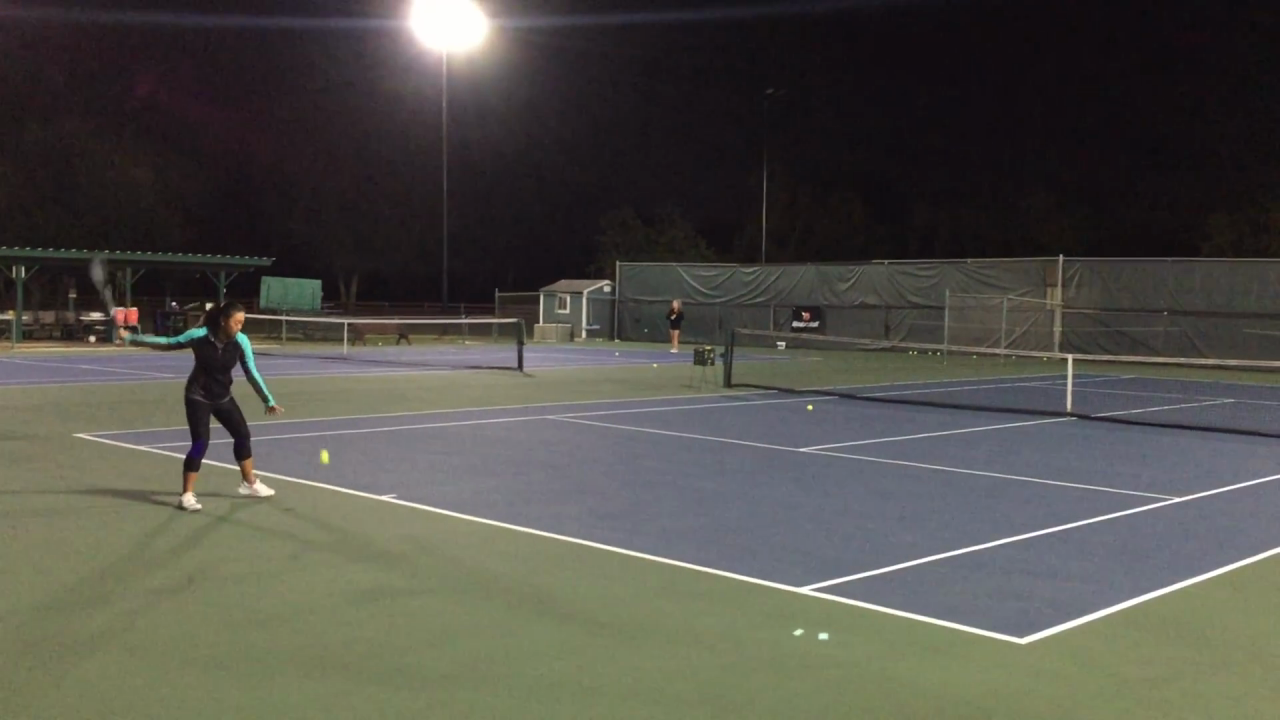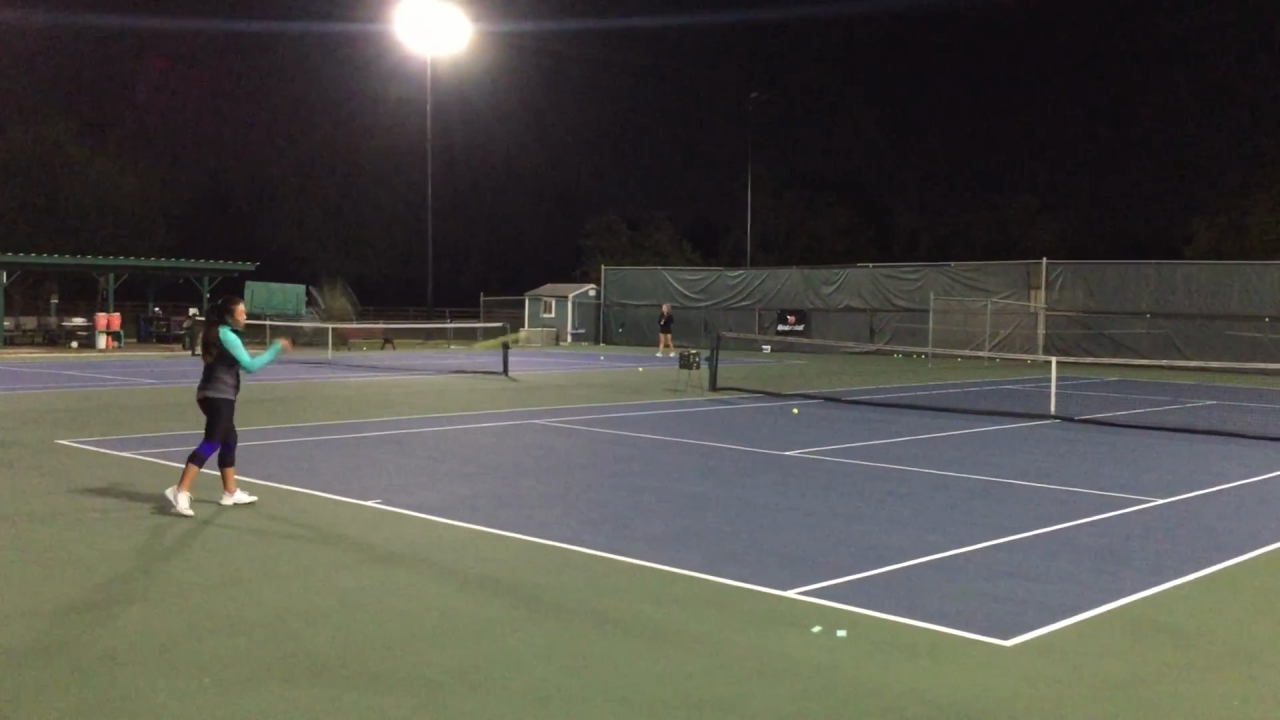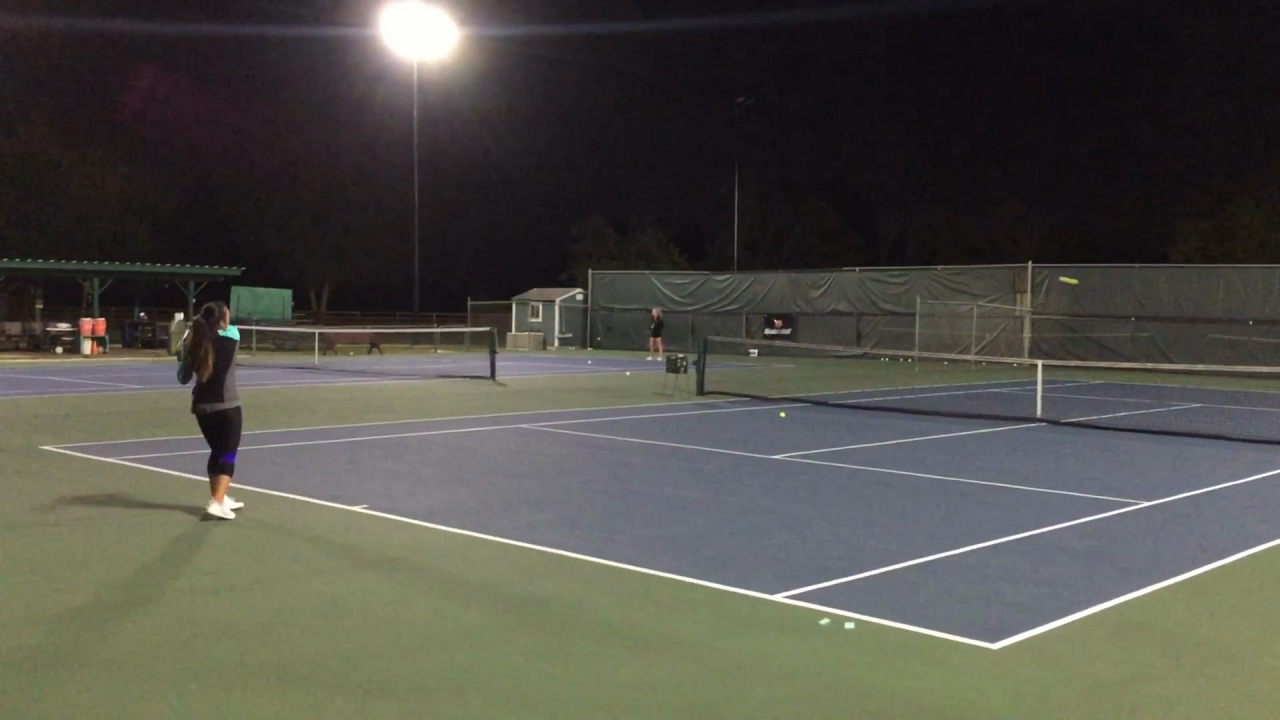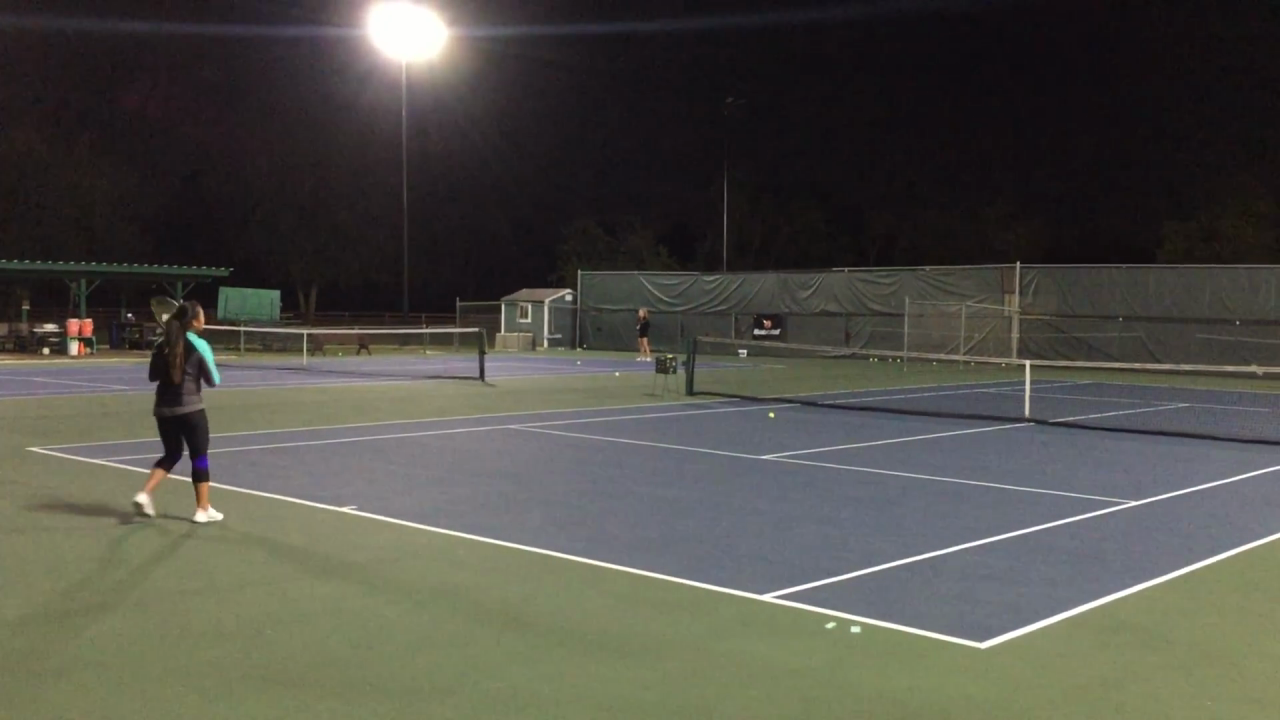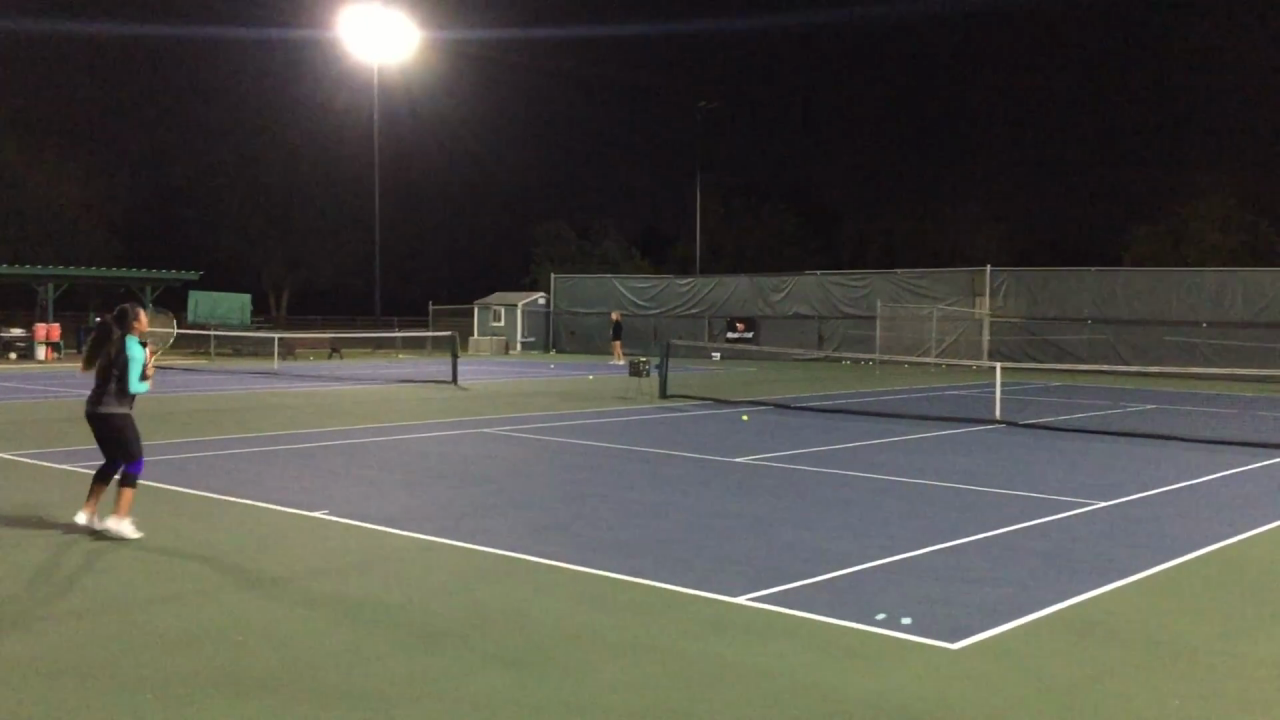
dt=0.4s
person 1, frame 1
left shoulder: (241, 342)
right shoulder: (199, 336)
left elbow: (252, 374)
right elbow: (167, 344)
left wrist: (269, 401)
right wrist: (131, 338)
left hip: (223, 398)
right hip: (198, 397)
left knee: (243, 435)
right knee: (200, 444)
left ankle: (250, 482)
right ankle: (187, 494)
person 1, frame 2
left shoulder: (217, 332)
right shoulder: (227, 336)
right elbow: (251, 366)
right wrist: (276, 347)
left hip: (216, 395)
right hip: (219, 396)
left knee: (229, 442)
right knee: (211, 443)
left ankle: (230, 492)
right ankle: (181, 491)
person 1, frame 3
left shoulder: (193, 345)
right shoulder: (231, 338)
left elbow: (183, 378)
left hip: (202, 406)
right hip: (227, 406)
left knee: (218, 452)
right knee: (228, 455)
left ankle: (220, 499)
right ankle: (217, 503)
person 1, frame 4
left shoulder: (162, 345)
right shoulder: (200, 346)
left elbow: (153, 377)
right elbow: (213, 382)
left hip: (164, 409)
right hip: (190, 409)
left knee: (172, 454)
right knee: (199, 457)
left ankle: (145, 495)
right ankle: (203, 509)
person 1, frame 5
left shoulder: (113, 344)
right shoulder: (135, 349)
right elbow: (132, 387)
left wrist: (142, 374)
right wrist: (146, 385)
left hip: (96, 410)
right hip: (114, 412)
left knee: (113, 461)
right knee: (134, 461)
left ankle: (87, 512)
right ankle: (118, 519)
